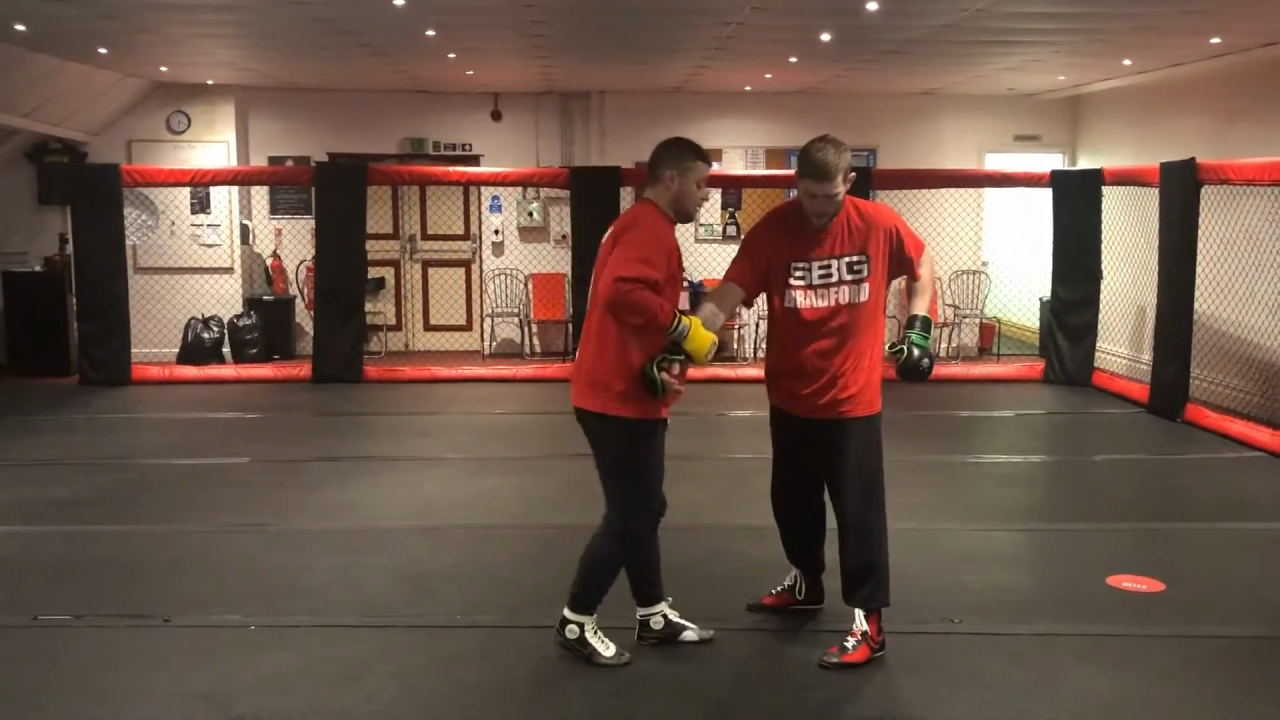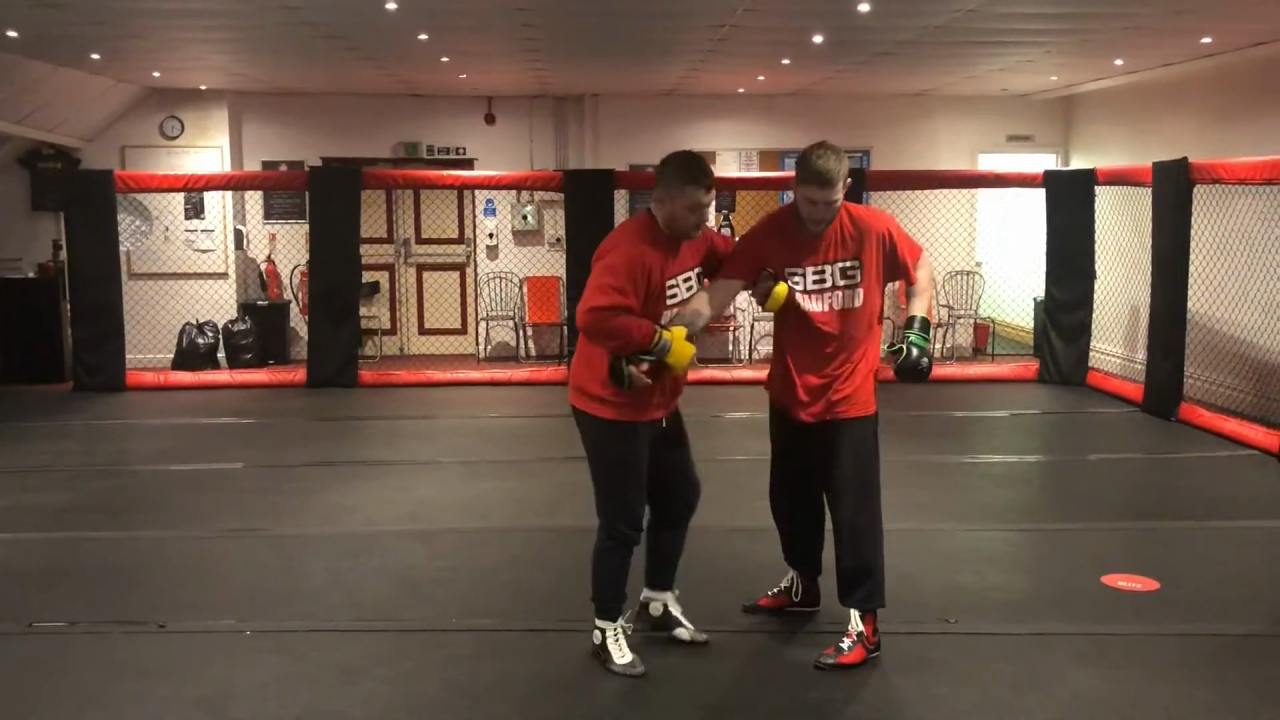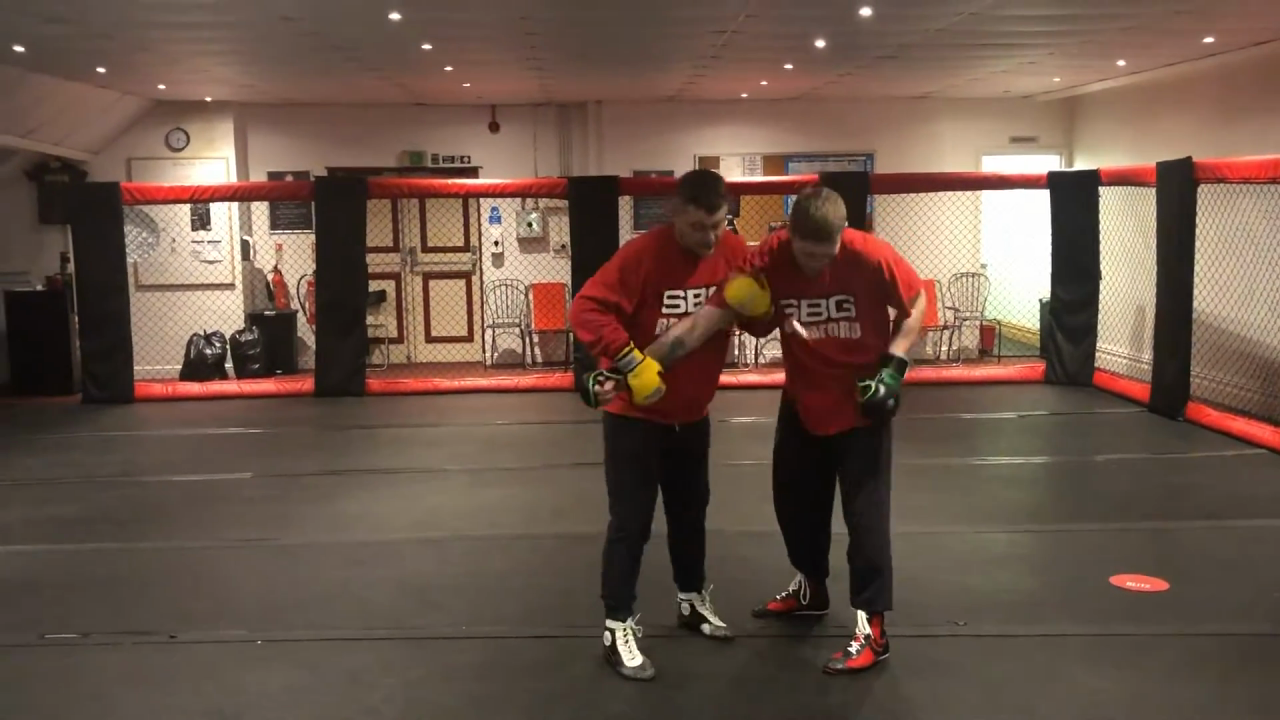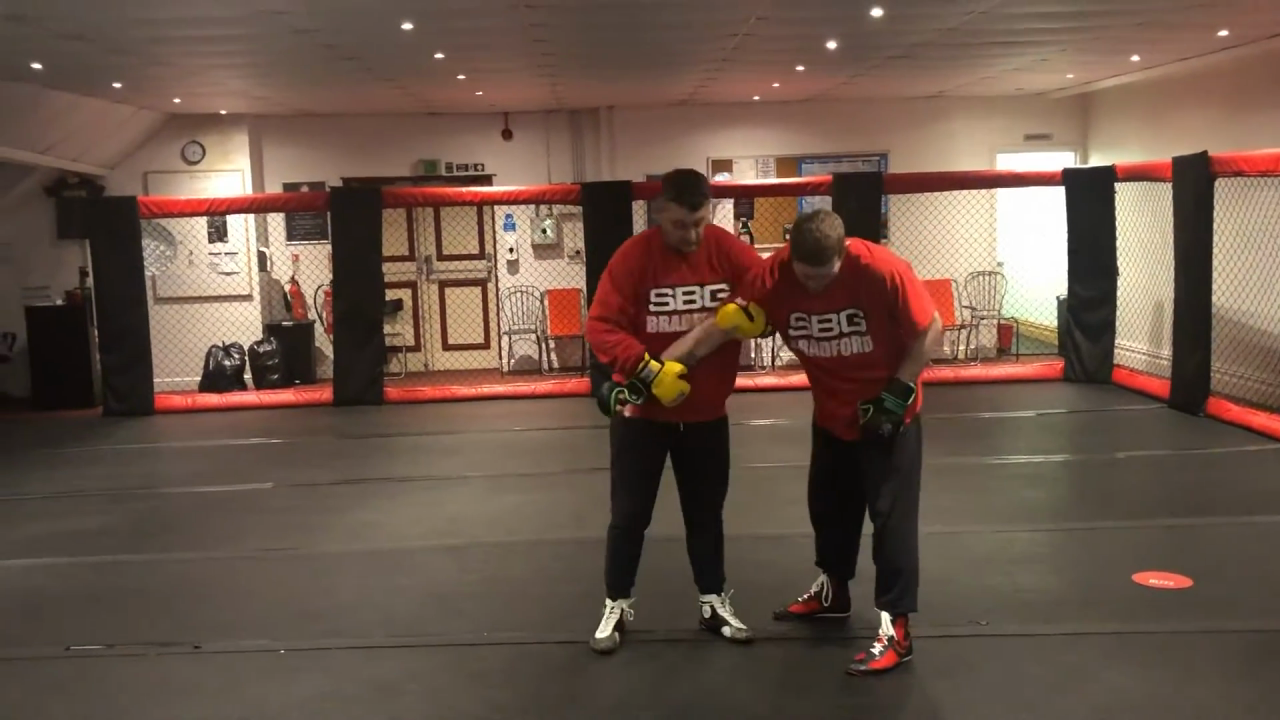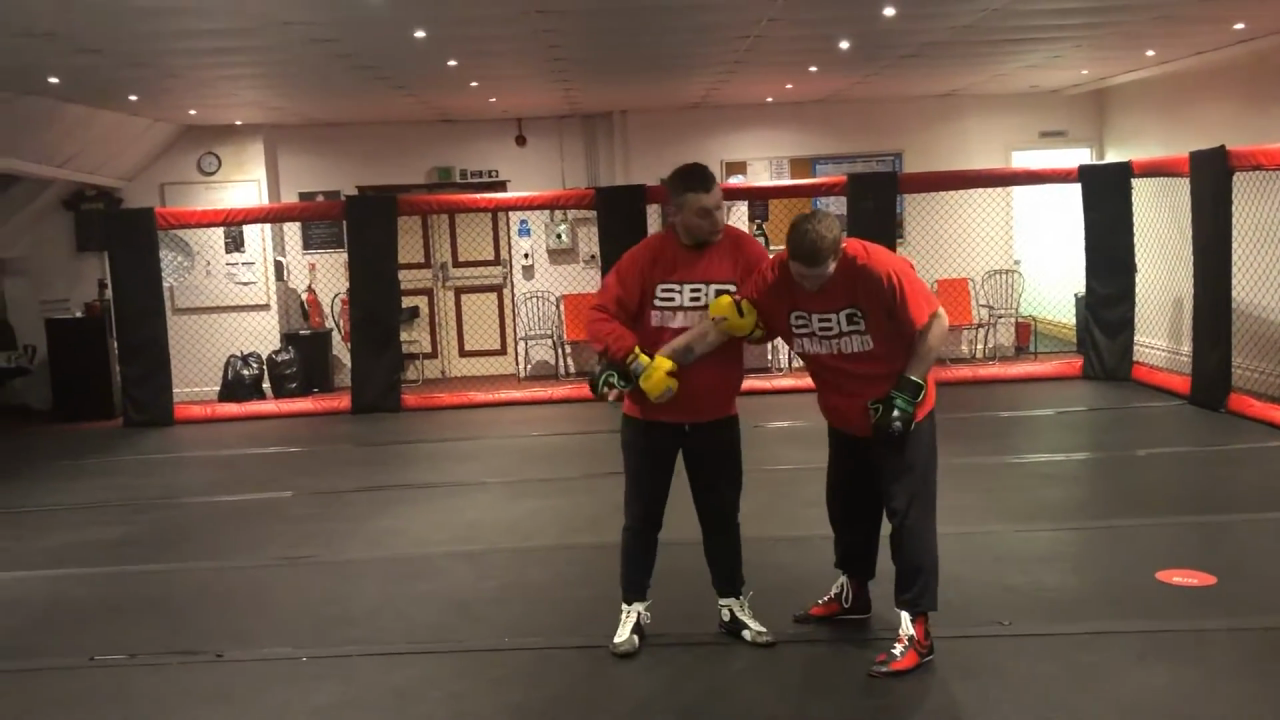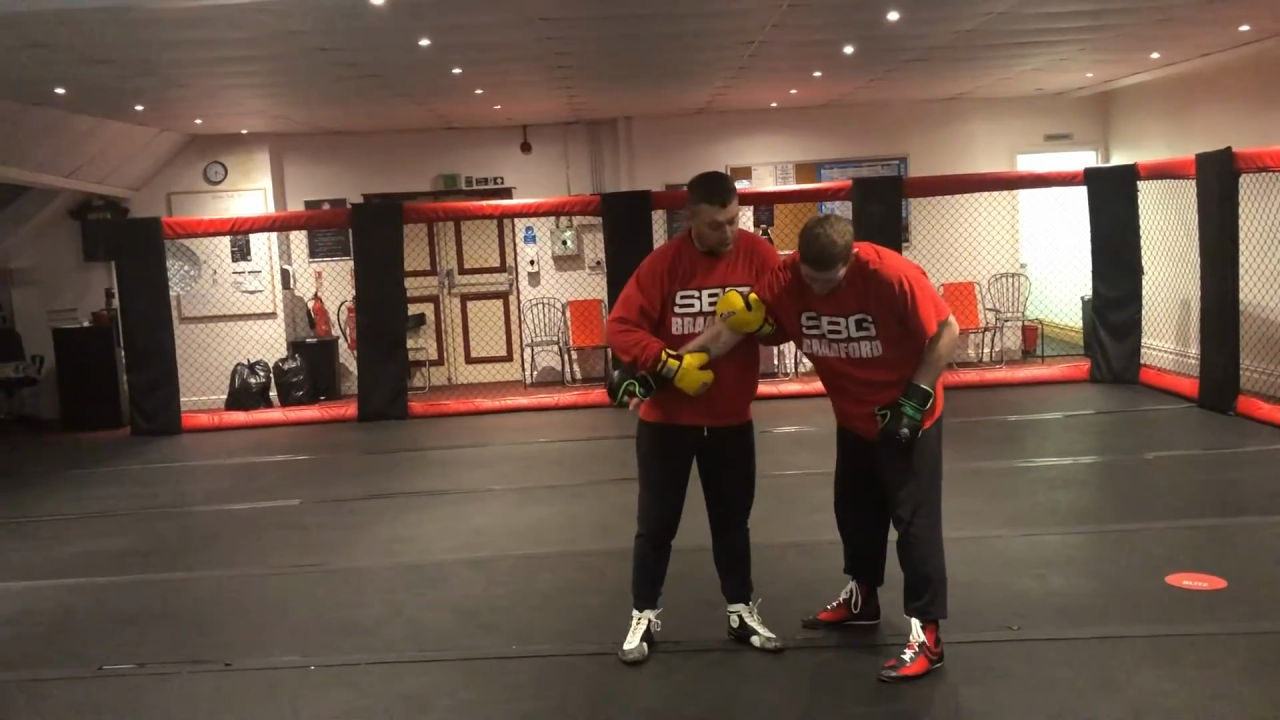
dt=0.4s
person 1, frame 1
left shoulder: (652, 228)
right shoulder: (646, 229)
right elbow: (621, 293)
left wrist: (694, 328)
right wrist: (686, 330)
left hip: (640, 398)
right hip: (619, 400)
left knee: (645, 510)
right knee: (629, 516)
left ankle: (654, 615)
right ankle: (577, 621)
person 1, frame 2
left shoulder: (695, 234)
right shoulder: (630, 247)
right elbow: (596, 316)
right wrist: (664, 344)
left hip: (660, 403)
right hip: (611, 405)
left knee: (681, 497)
right knee: (621, 522)
left ankle: (658, 601)
right ankle: (608, 628)
person 1, frame 3
left shoulder: (734, 252)
right shoulder: (644, 255)
right elbow: (587, 308)
right wrist: (631, 362)
left hip: (690, 414)
right hip: (633, 411)
left knee: (690, 511)
right knee: (631, 522)
left ankle: (692, 601)
right ankle: (620, 629)
person 1, frame 4
left shoulder: (728, 251)
right shoulder: (632, 258)
right elbow: (600, 329)
right wrist: (650, 371)
left hip: (705, 412)
right hip: (641, 411)
left knee: (706, 513)
right knee: (629, 516)
left ankle: (714, 603)
right ankle: (616, 606)
person 1, frame 5
left shoulder: (743, 251)
right shoulder: (645, 257)
right elbow: (599, 317)
right wrist: (639, 364)
left hip: (716, 415)
right hip: (649, 413)
left knee: (722, 515)
right knee: (642, 517)
left ankle: (733, 606)
right ankle: (634, 609)
person 1, frame 6
left shoulder: (757, 254)
right shoulder: (663, 262)
right elbow: (620, 327)
right wrist: (671, 366)
left hip: (731, 419)
right hip: (666, 419)
left knee: (732, 521)
right knee: (656, 522)
left ankle: (741, 612)
right ankle: (643, 616)
person 2, frame 1
left shoulder: (880, 224)
right shoulder: (771, 231)
left elbow: (922, 267)
right elbow: (724, 299)
left wrist: (917, 328)
left hip: (853, 398)
right hip: (789, 396)
left knee: (858, 506)
right knee: (791, 497)
left ankle: (868, 623)
right ankle: (805, 581)
person 2, frame 2
left shoulder: (875, 229)
right shoulder: (767, 236)
left elbow: (920, 272)
right elbow: (716, 294)
left wrist: (916, 329)
left hip: (850, 397)
right hip: (789, 396)
left knee: (854, 509)
right knee: (790, 498)
left ankle: (864, 623)
right ankle: (802, 583)
person 2, frame 3
left shoulder: (875, 257)
right shoulder: (767, 260)
left elbow: (915, 305)
right elbow: (712, 314)
left wrist: (893, 366)
left hip: (862, 403)
right hip: (801, 403)
left knee: (865, 511)
right knee: (795, 501)
left ankle: (872, 627)
right ankle: (810, 587)
person 2, frame 4
left shoulder: (883, 270)
right shoulder: (775, 275)
left elbow: (929, 330)
right elbow: (719, 326)
left wrist: (896, 394)
left hip: (888, 412)
right hip: (831, 413)
left knee: (892, 513)
right knee: (828, 504)
left ankle: (896, 628)
right ankle: (832, 589)
person 2, frame 5
left shoulder: (881, 270)
right shoulder: (774, 278)
left elbow: (936, 324)
right elbow: (716, 328)
left wrist: (906, 392)
left hip: (901, 410)
right hip: (844, 414)
left knee: (909, 511)
right knee: (847, 506)
left ankle: (916, 628)
right ankle: (852, 592)
person 2, frame 6
left shoulder: (892, 275)
right shoulder: (786, 279)
left elbow: (946, 331)
right elbow: (733, 326)
left wrist: (914, 398)
left hip: (908, 417)
right hip: (853, 419)
left knee: (915, 518)
right knee: (854, 510)
left ankle: (926, 634)
right ankle: (860, 597)
